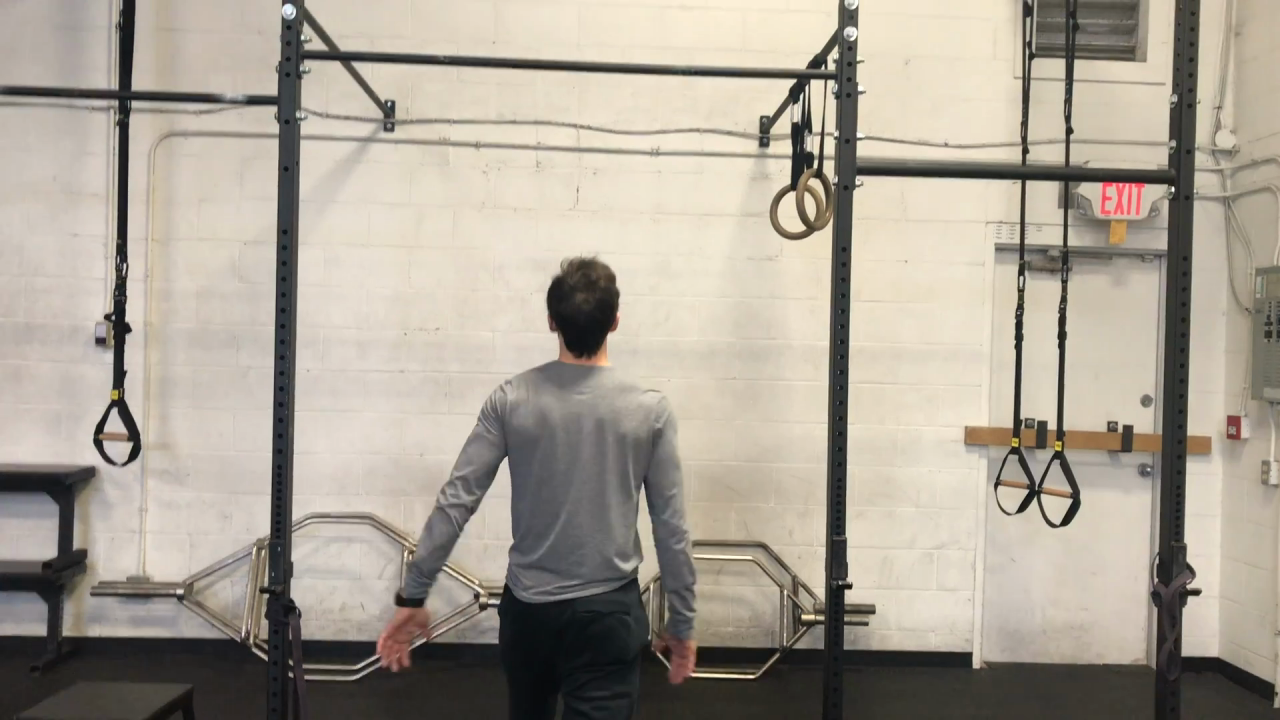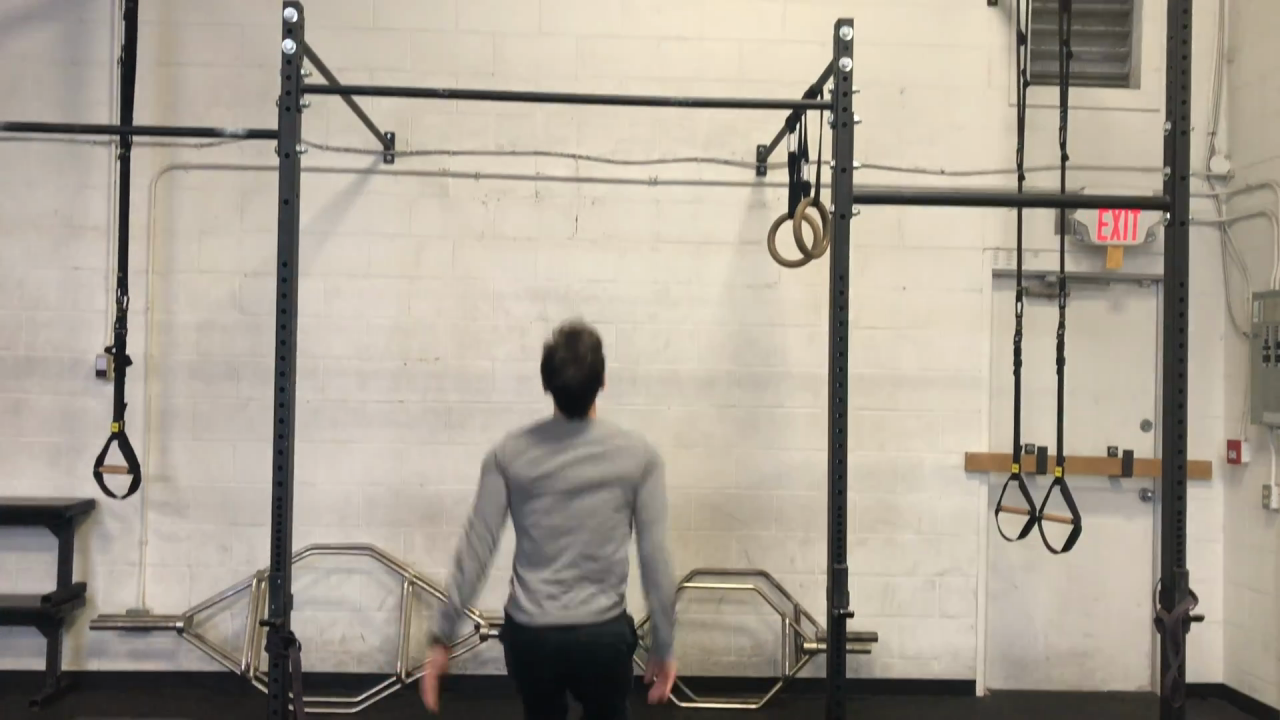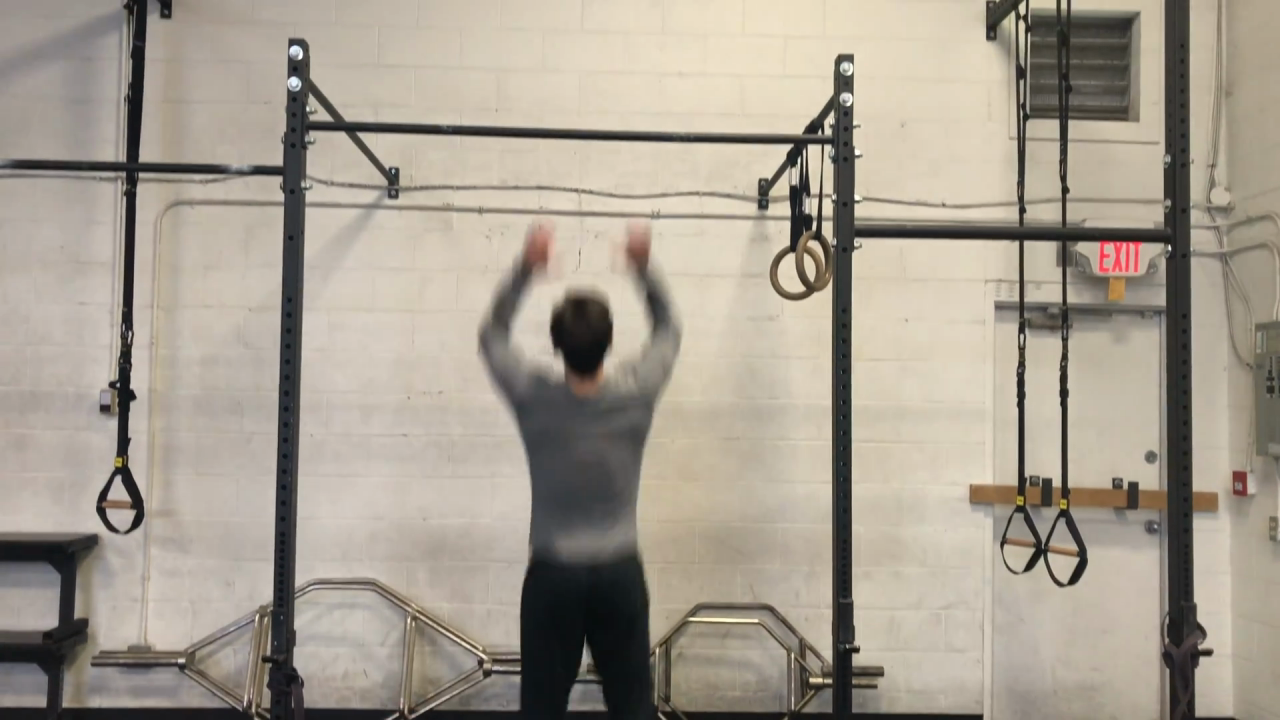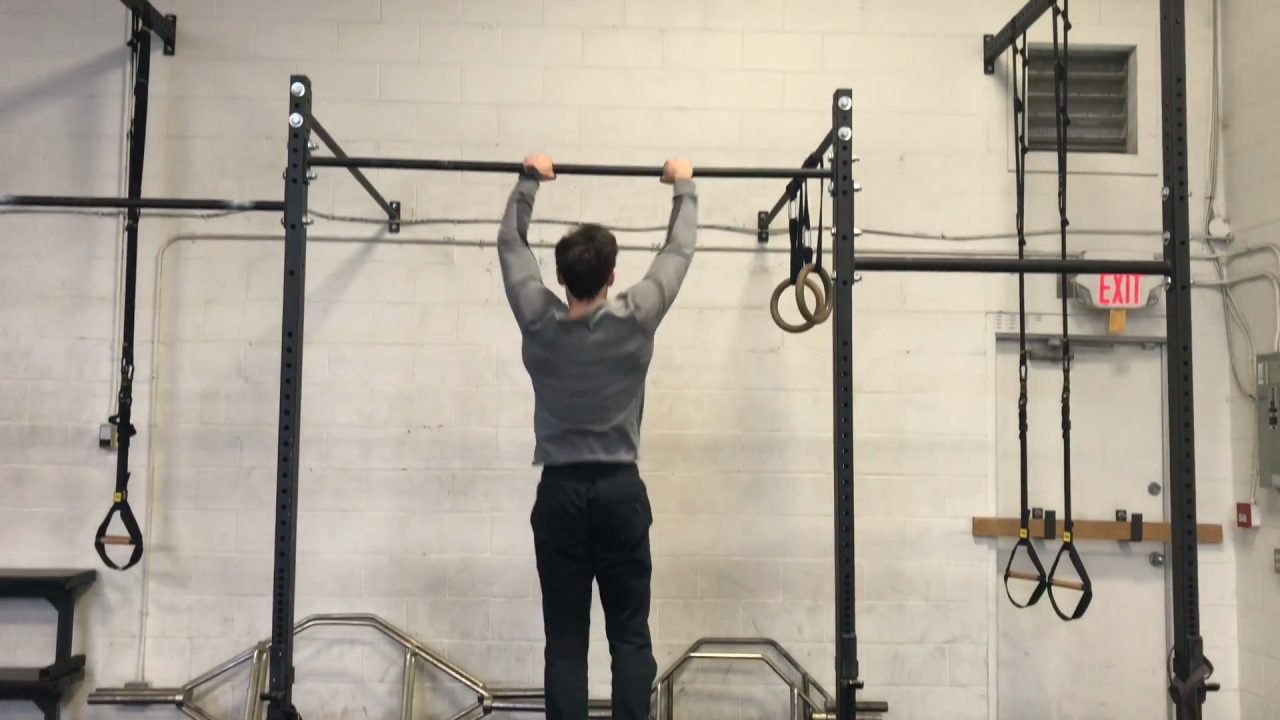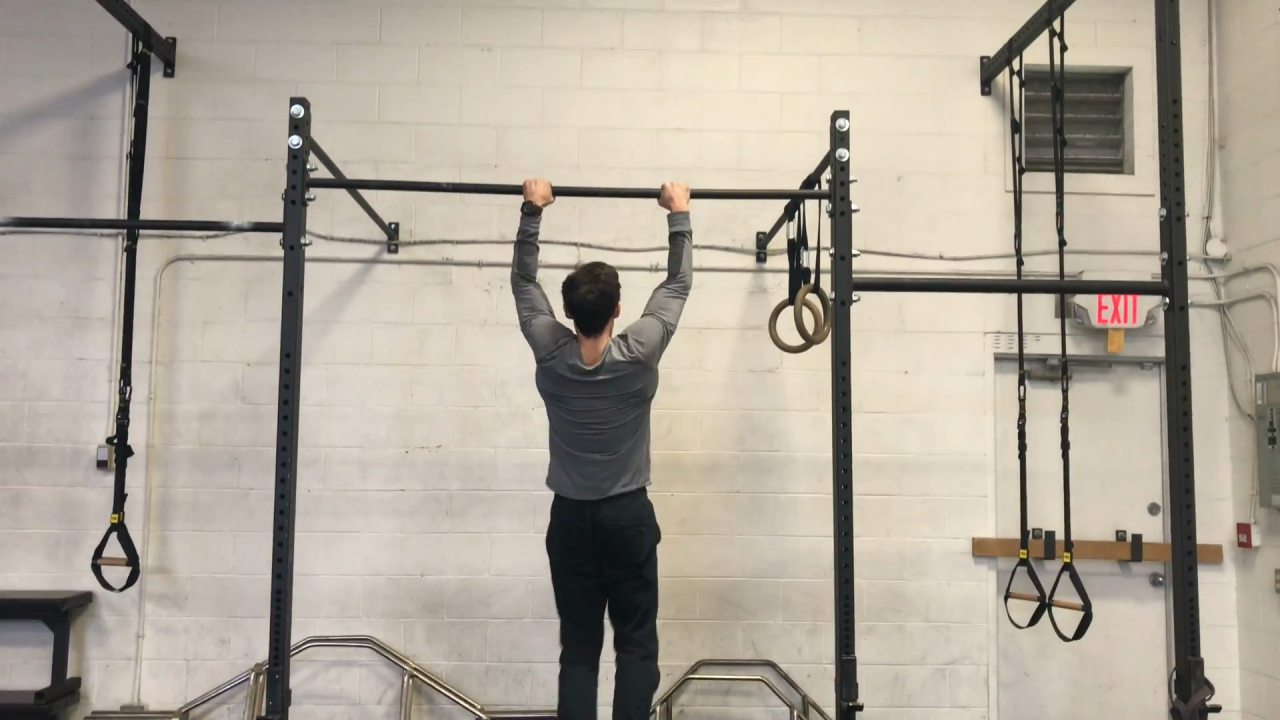
dt=0.3s
person 1, frame 1
left shoulder: (510, 401)
right shoulder: (647, 408)
left elbow: (456, 497)
right elbow: (672, 523)
left wrist: (412, 594)
right wrist: (681, 619)
left hip: (527, 606)
right hip: (608, 609)
person 1, frame 2
left shoulder: (510, 452)
right shoulder: (637, 455)
left elbow: (476, 547)
right elbow: (656, 557)
left wrist: (442, 638)
right wrist: (663, 649)
left hip: (528, 634)
right hip: (602, 633)
person 1, frame 3
left shoulder: (533, 399)
right shoulder: (636, 396)
left elbow: (491, 337)
right elbow: (668, 334)
left wrist: (524, 271)
right wrist: (645, 270)
left hip: (551, 578)
right hip: (618, 575)
person 1, frame 4
left shoulder: (537, 320)
right shoulder: (637, 318)
left elbow: (509, 242)
right elbow: (679, 248)
left wrist: (529, 178)
right wrist: (683, 186)
left hip: (559, 494)
right hip: (620, 492)
left knee: (565, 644)
right knee: (630, 639)
person 1, frame 5
left shoulder: (549, 352)
right shoulder: (640, 353)
left elbow: (523, 280)
right elbow: (678, 283)
left wrist: (531, 210)
right wrist: (679, 215)
left hip: (569, 518)
right hip: (629, 515)
left knee: (578, 648)
right knee: (638, 649)
